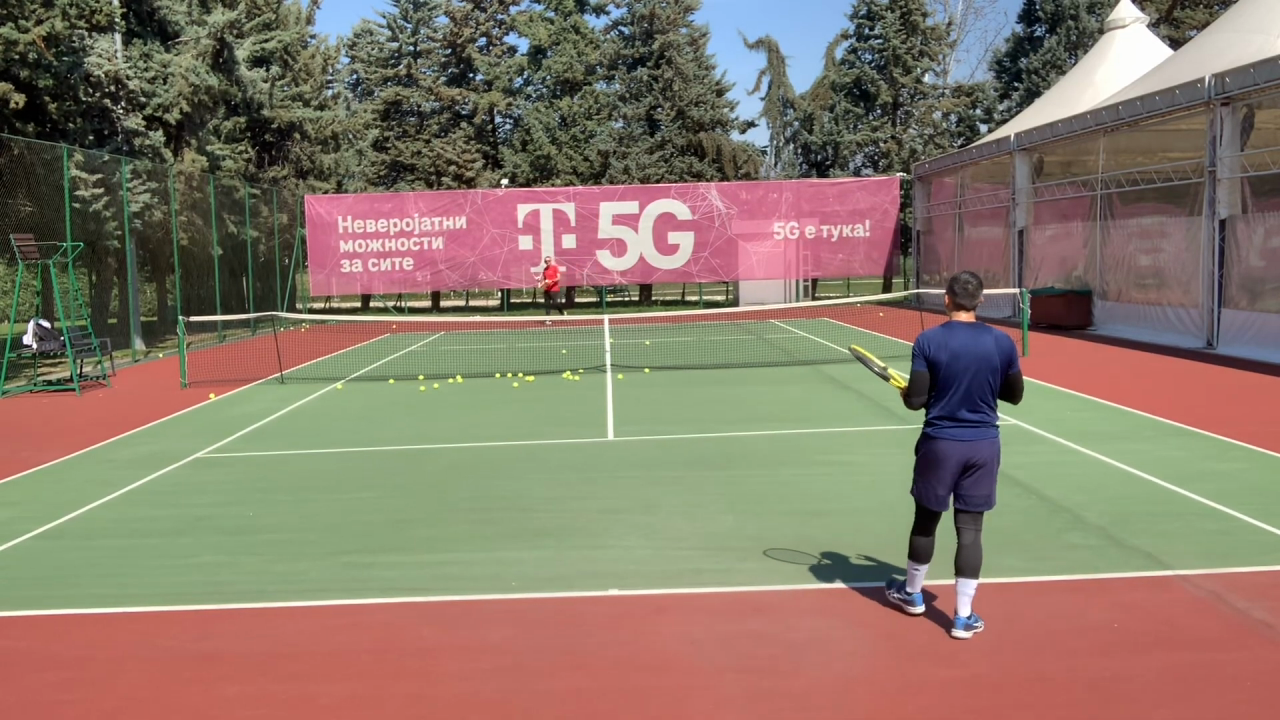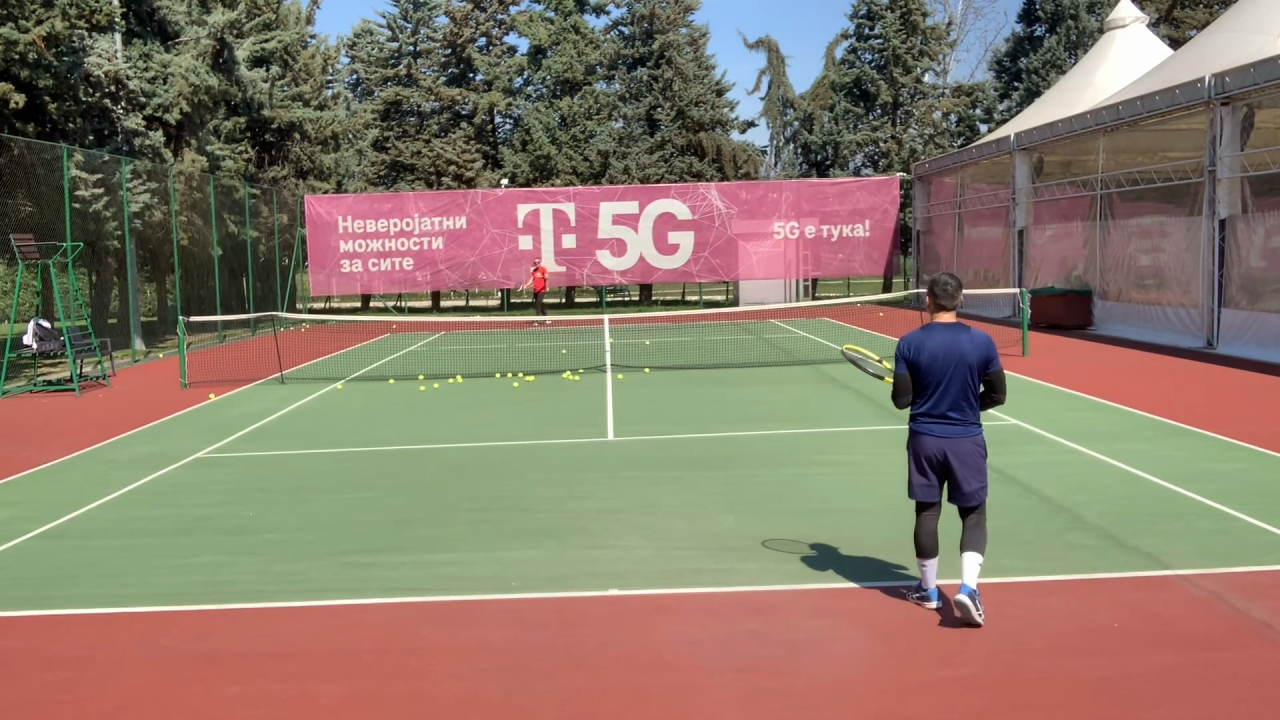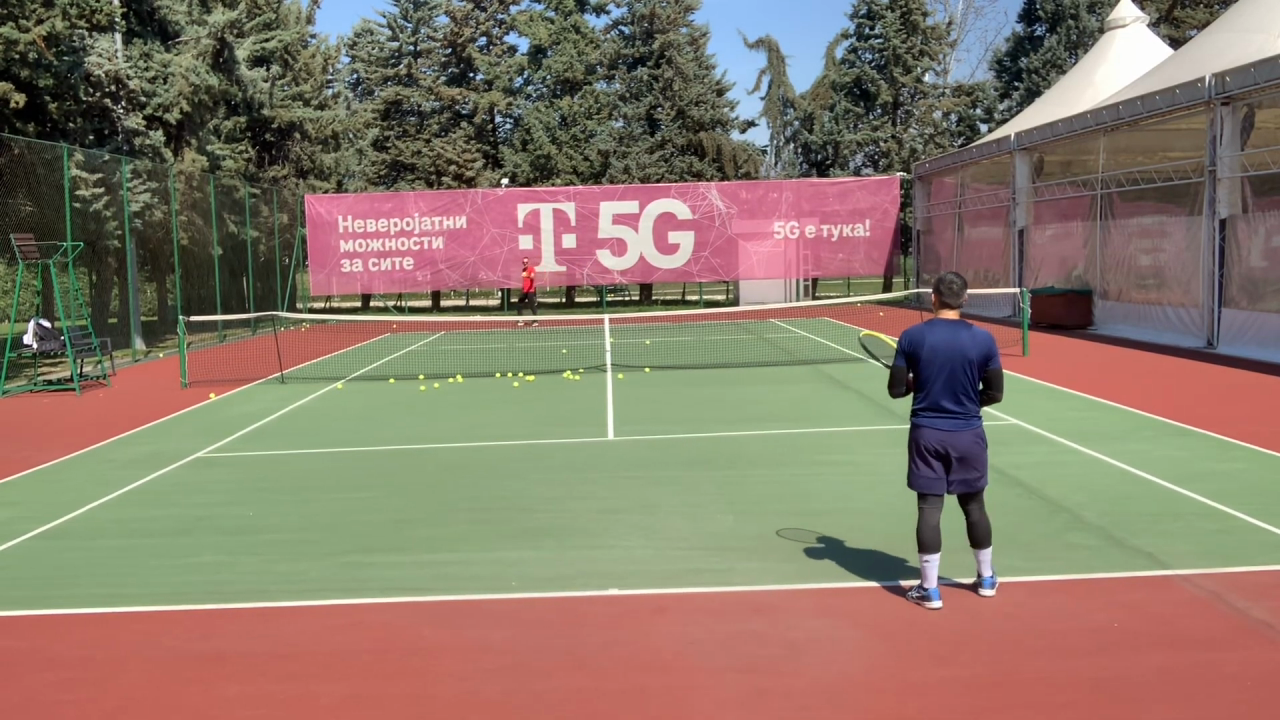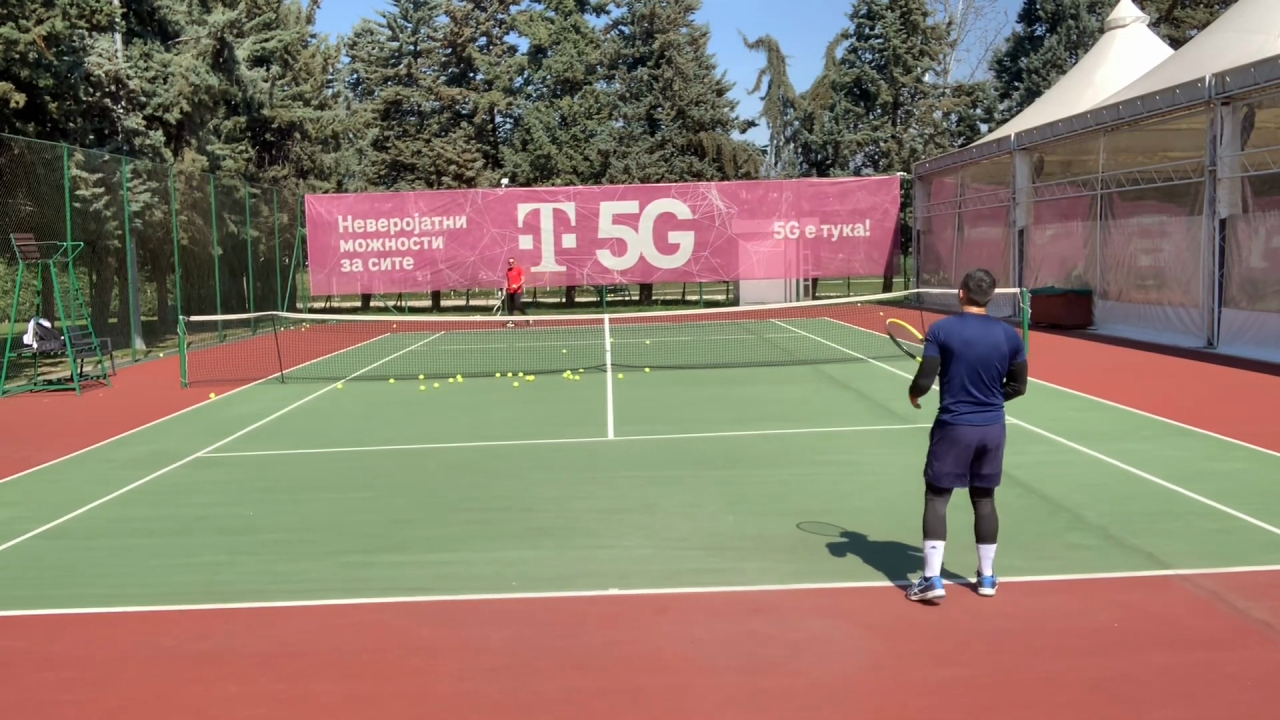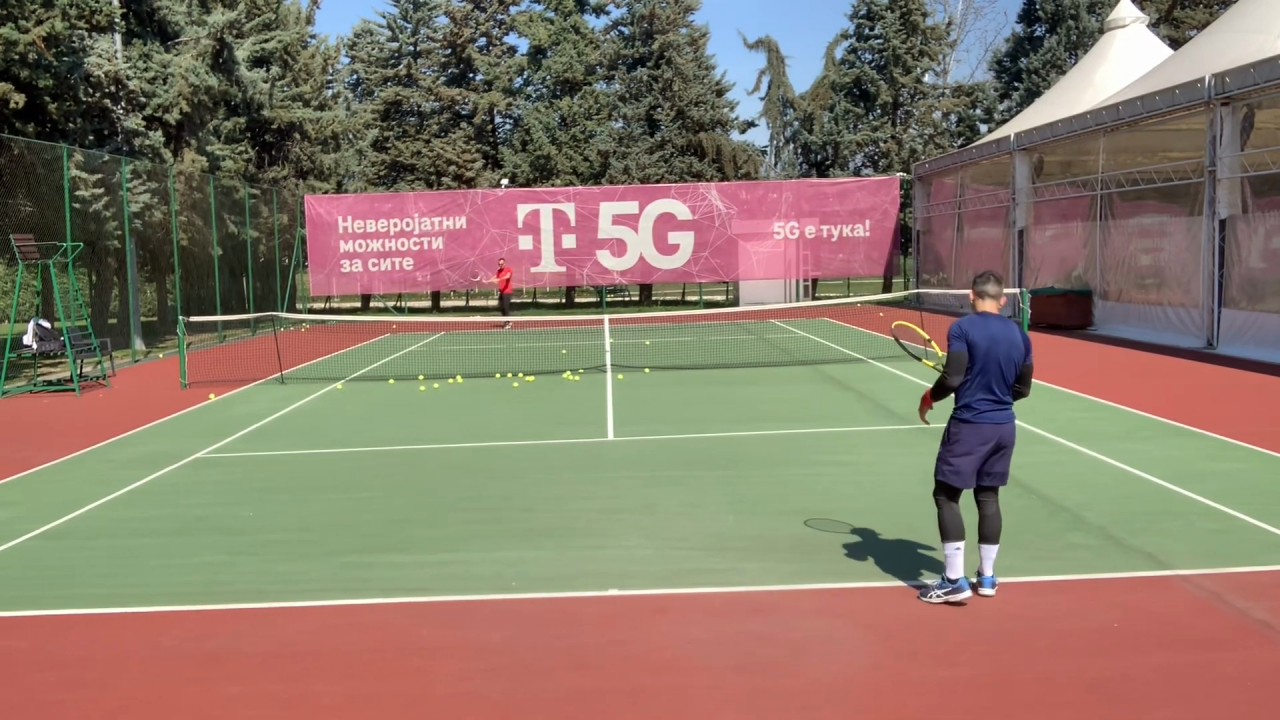
dt=0.4s
person 1, frame 1
left shoulder: (928, 341)
right shoulder: (1002, 343)
left elbow: (915, 400)
right elbow: (1014, 394)
left wrist: (905, 393)
left hip: (939, 444)
right hip: (983, 446)
left knee: (926, 519)
right knee: (970, 529)
left ankle: (912, 593)
right ankle: (964, 616)
person 1, frame 2
left shoulder: (909, 343)
right shoulder: (982, 342)
left elbow: (901, 400)
right elbow: (997, 396)
left hip: (925, 440)
right hip: (967, 440)
left knee: (927, 514)
right knee: (973, 515)
left ankle: (928, 590)
right ankle: (968, 587)
person 1, frame 3
left shoulder: (912, 337)
right shoulder: (983, 339)
left elbow: (896, 389)
right elbow: (994, 394)
left hip: (926, 434)
right hip: (968, 435)
left knee: (929, 509)
right knee: (974, 506)
left ankle: (929, 589)
right ankle: (986, 579)
person 1, frame 4
left shoulder: (941, 329)
right shoulder: (1009, 335)
left elbow: (924, 380)
right elbow: (1018, 386)
left wrist: (914, 393)
left hip: (954, 427)
right hip: (992, 428)
left knee: (936, 498)
right knee: (984, 499)
left ankle: (931, 578)
right ankle: (987, 577)
person 1, frame 5
left shoulder: (963, 327)
right shoulder: (1020, 334)
left elbow: (952, 378)
right elbow: (1022, 389)
left wrist: (928, 397)
left hip: (969, 426)
right hip: (1004, 426)
left knee: (946, 496)
right knee: (988, 497)
left ankle: (956, 580)
right ankle: (986, 577)
